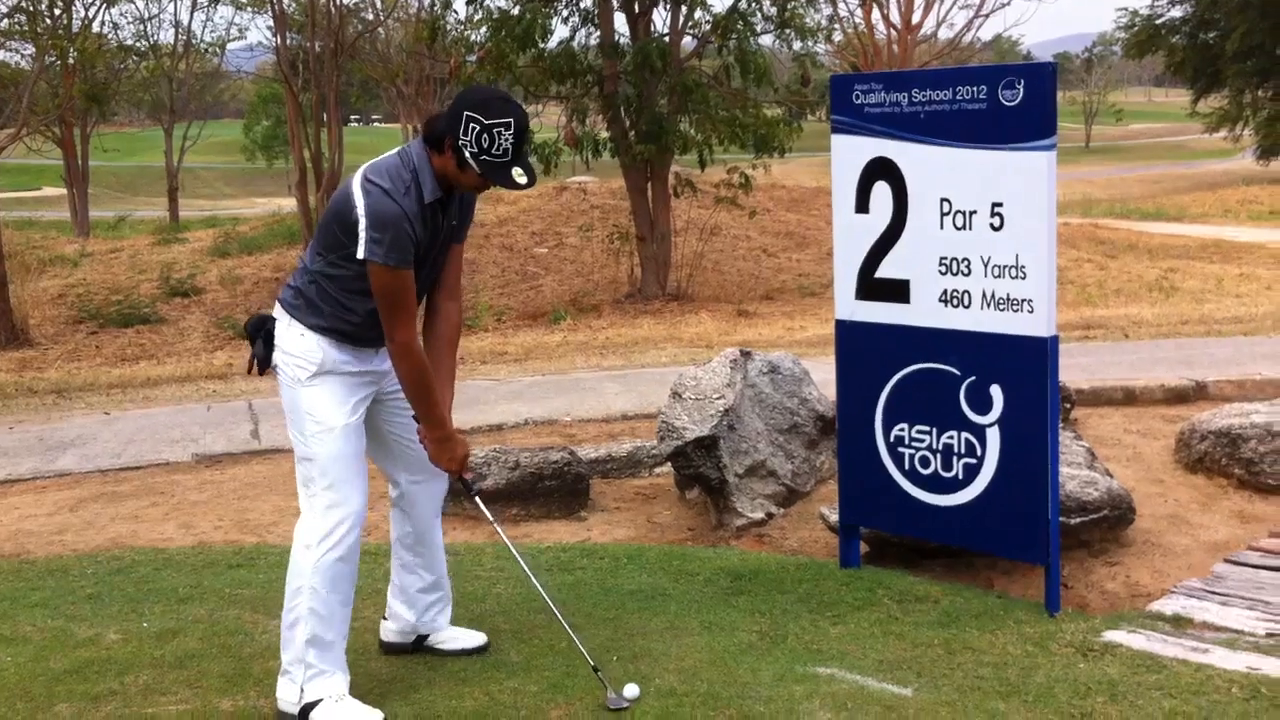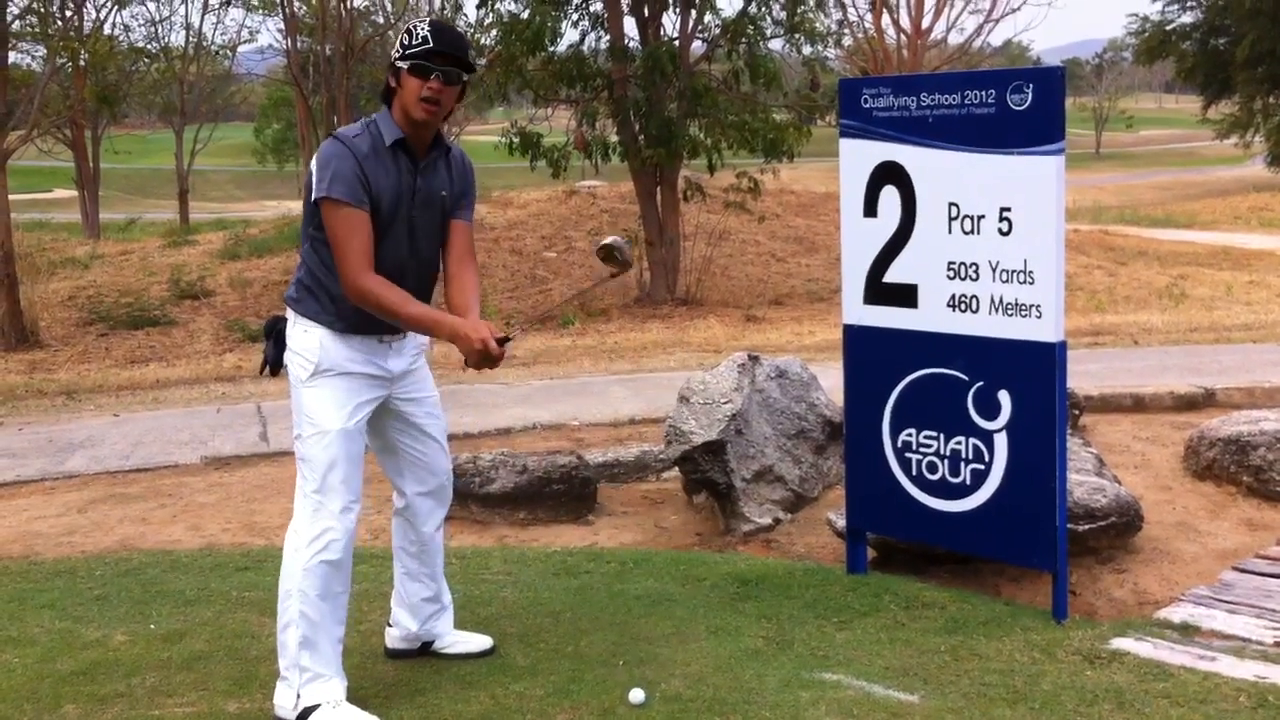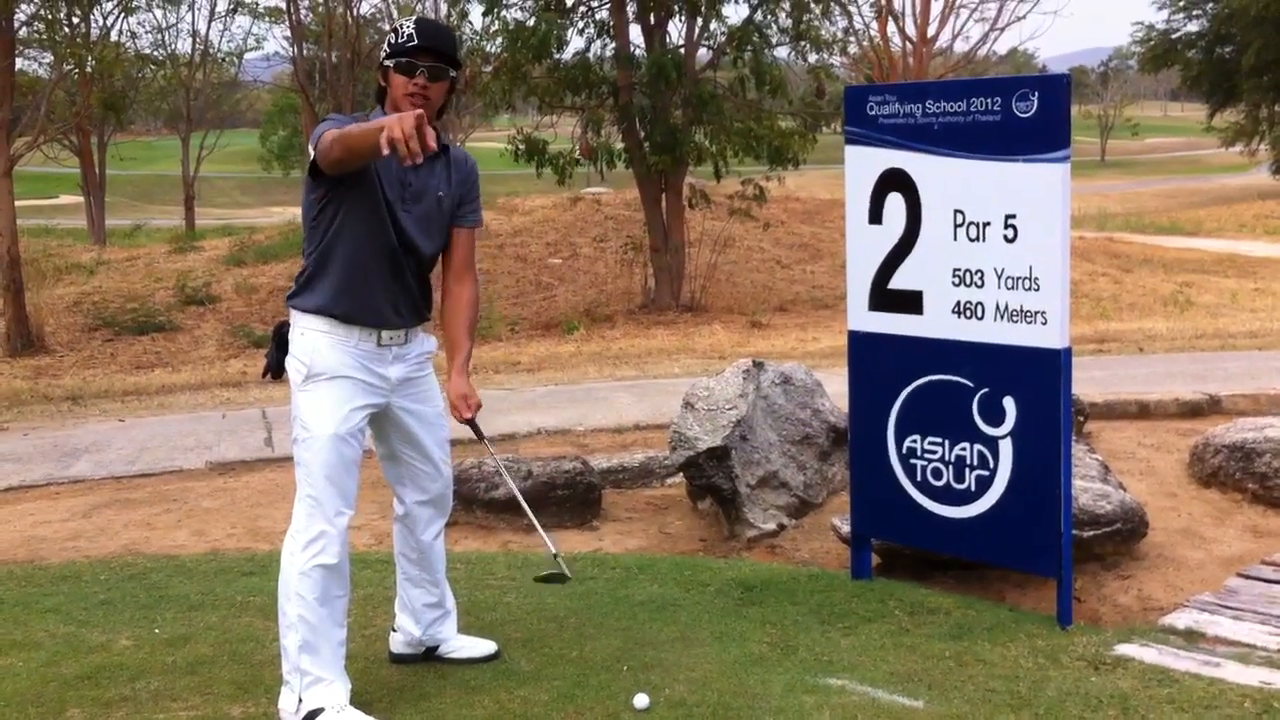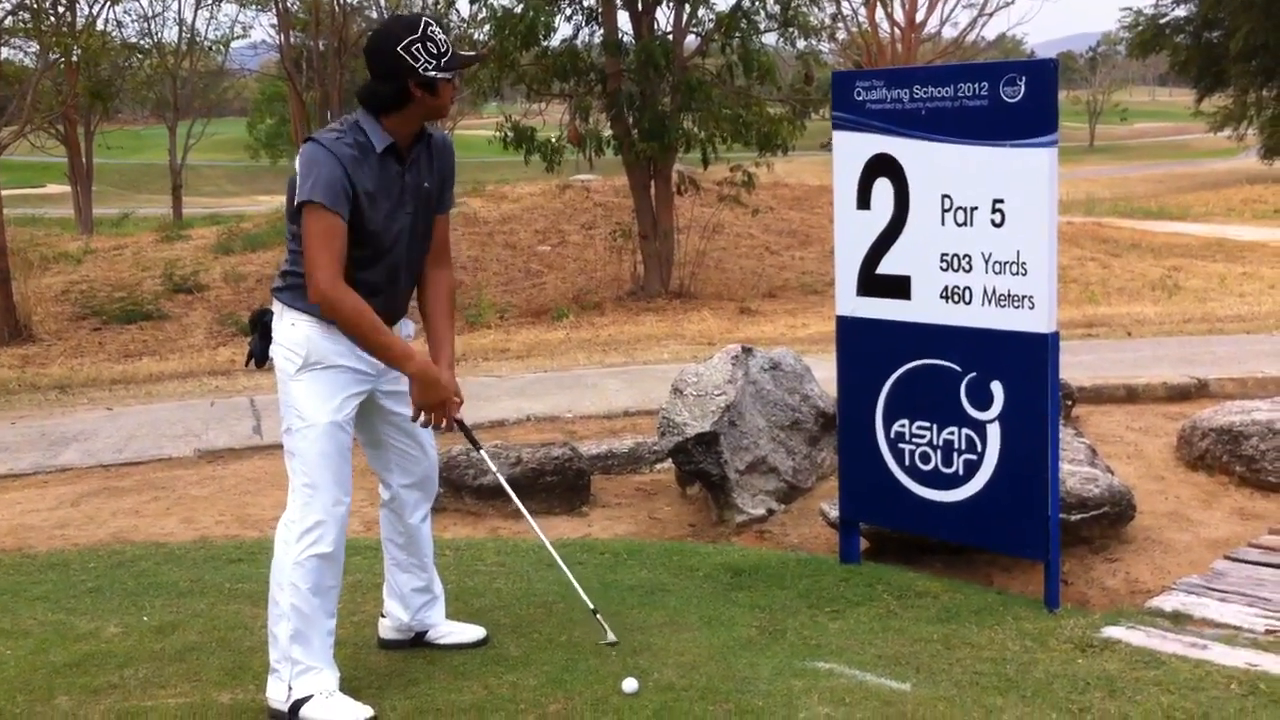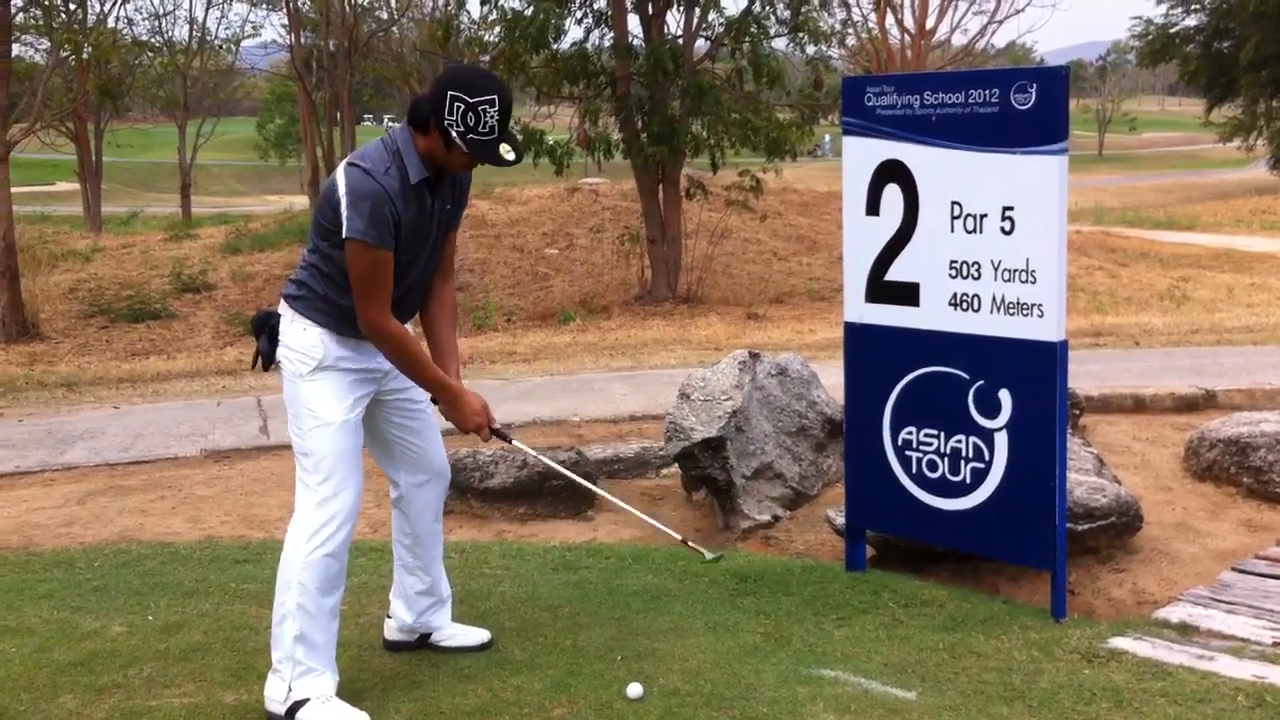
dt=1s
person 1, frame 1
left shoulder: (458, 189)
right shoulder: (385, 199)
left elbow: (445, 303)
right elbow: (404, 334)
left wrist: (442, 415)
right wrist: (441, 432)
left hip: (375, 349)
right hip: (319, 350)
left knee: (422, 477)
right knee: (337, 509)
left ankle: (414, 620)
person 1, frame 2
left shoulder: (456, 167)
right shoulder: (346, 154)
left elbow: (459, 263)
right elbow: (358, 281)
left wrist: (472, 330)
right wrist: (452, 328)
left hip: (401, 346)
right hip: (331, 348)
left knee: (428, 484)
right knee: (329, 512)
left ankle: (419, 624)
person 1, frame 3
left shoulder: (460, 169)
right shoulder: (339, 138)
left elbow: (459, 276)
right elbow: (341, 149)
left wrist: (459, 369)
right wrist: (385, 128)
left hip: (411, 346)
right hip: (334, 348)
left knee: (428, 493)
right knee: (324, 516)
left ankle: (423, 629)
person 1, frame 4
left shoulder: (437, 152)
right shoulder: (329, 156)
left elbow: (436, 265)
right elbow: (327, 288)
left wrist: (438, 364)
right wrist: (416, 365)
left hip: (387, 338)
right hip: (319, 342)
left knee: (413, 479)
right knee: (320, 507)
left ankle: (411, 615)
person 1, frame 5
left shoulder: (452, 175)
right shoulder: (369, 183)
left elbow: (439, 283)
right elbow: (375, 319)
left wrist: (453, 379)
right wrist: (451, 394)
left hip: (385, 344)
right hip: (324, 346)
left knee: (425, 476)
right knee: (331, 506)
left ankle: (417, 618)
